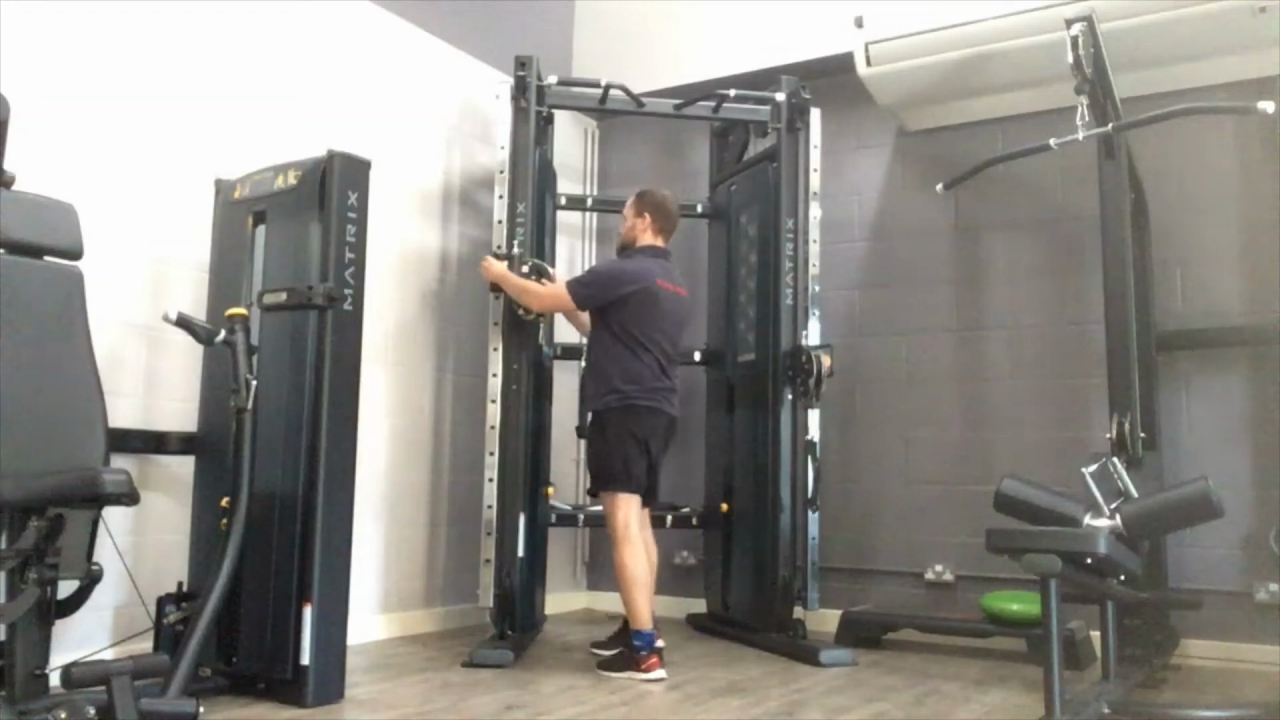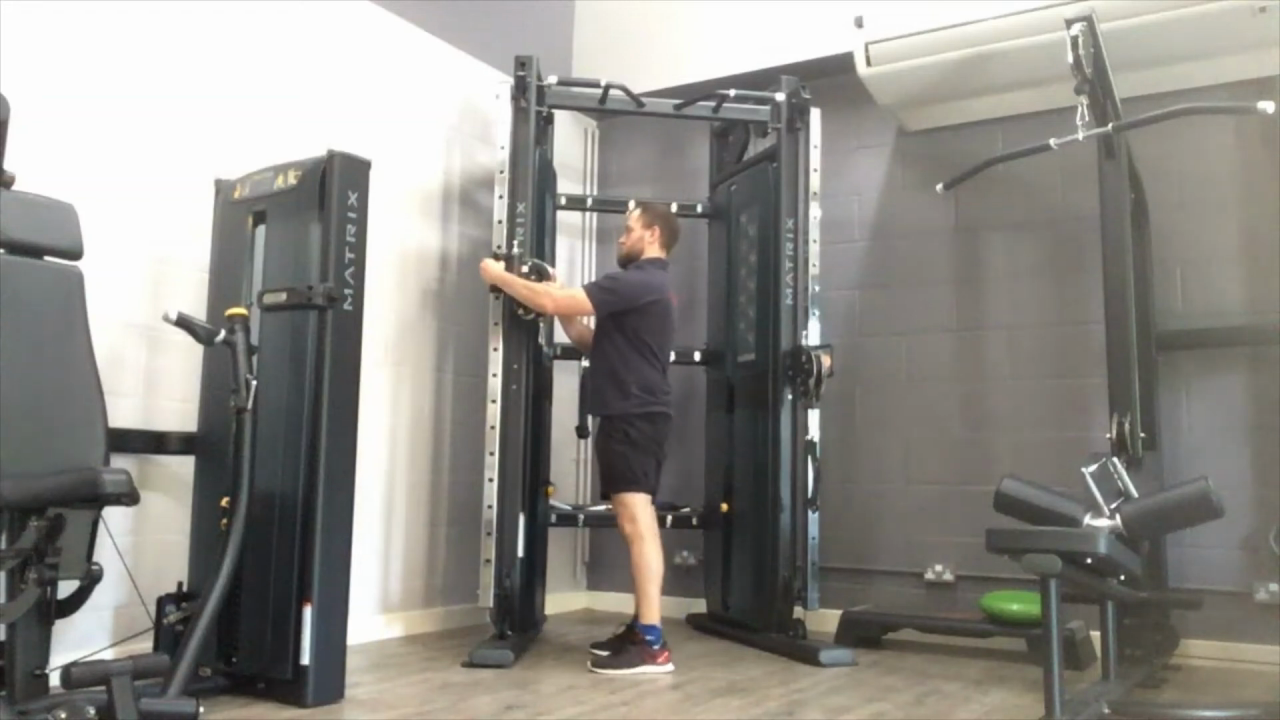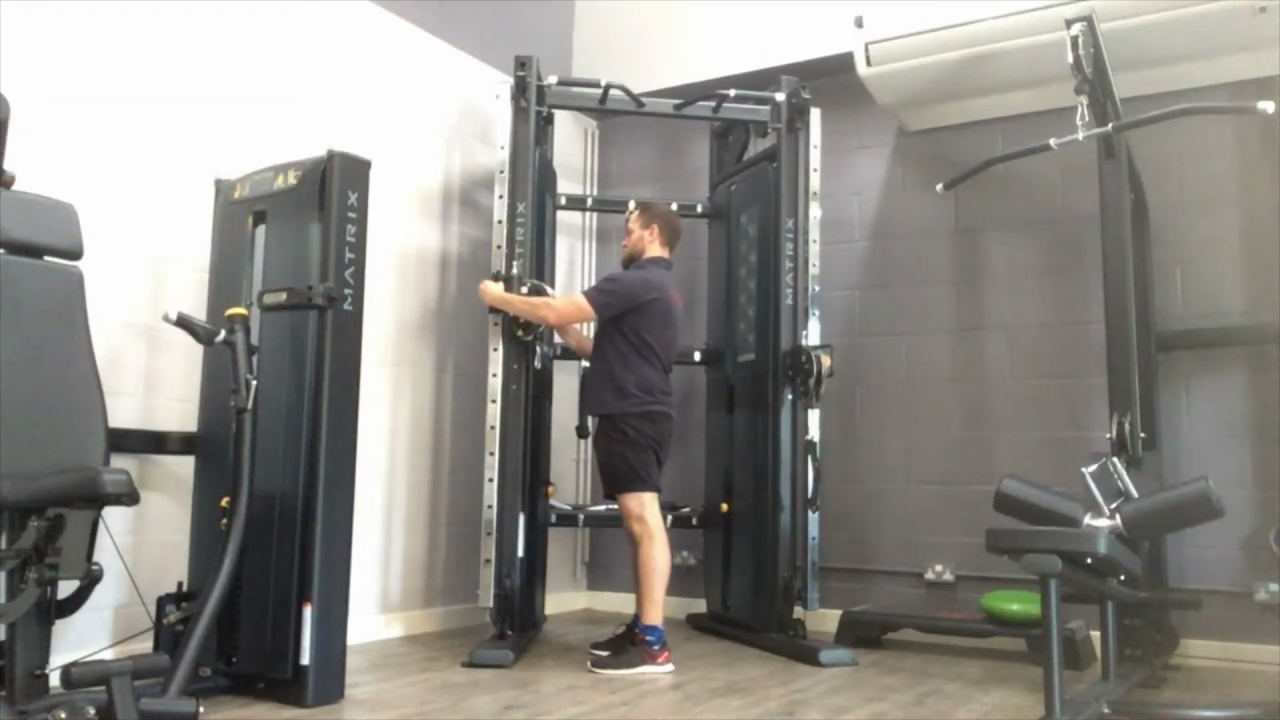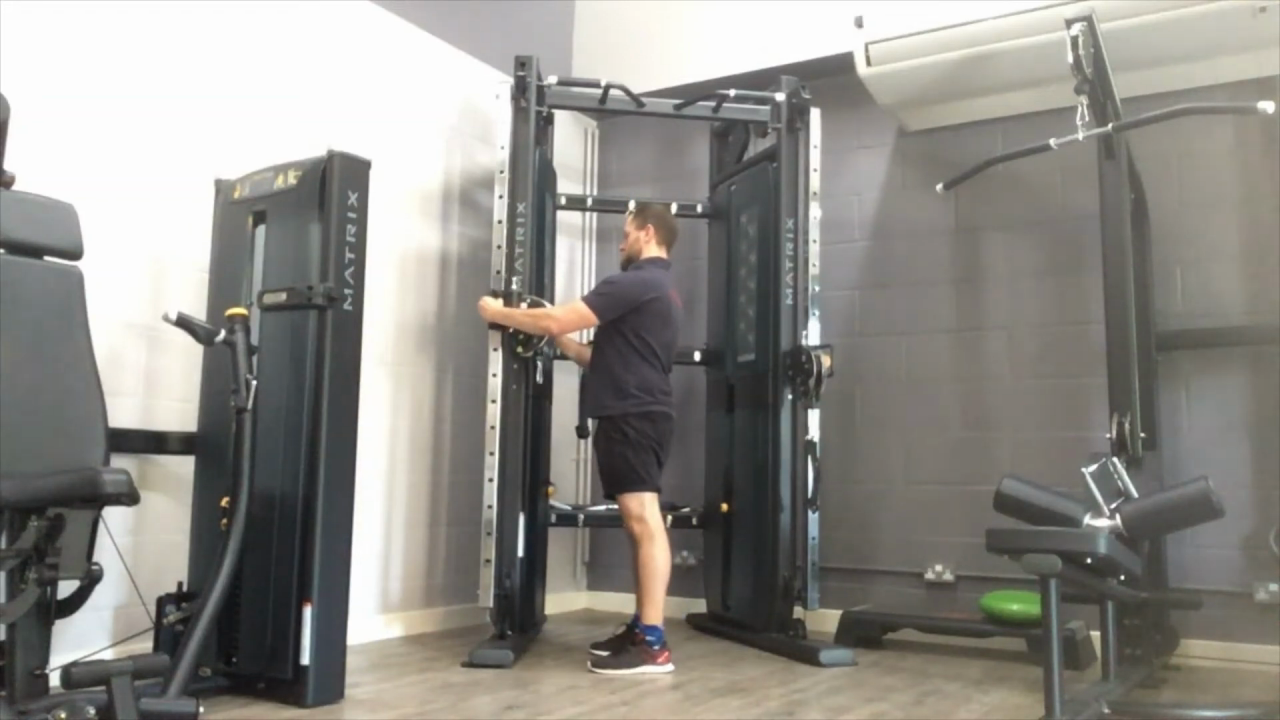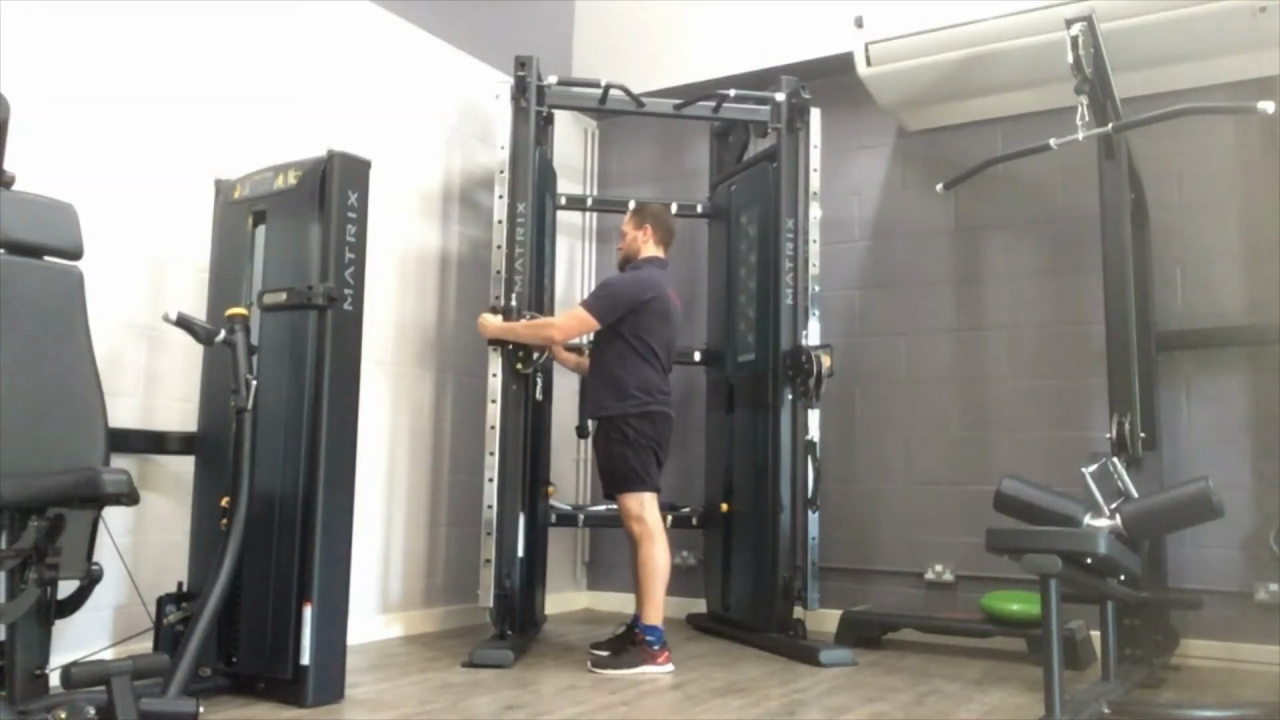
dt=0.7s
person 1, frame 1
left shoulder: (623, 271)
right shoulder: (675, 286)
left elbow: (542, 301)
left wrist: (500, 275)
right wrist: (571, 303)
left hip: (624, 411)
right hip: (659, 412)
left knee: (624, 525)
right knee: (639, 522)
left ankle: (643, 650)
right ankle: (640, 628)
person 1, frame 2
left shoulder: (638, 282)
right shoulder: (647, 286)
left elbow: (554, 303)
right elbow: (595, 342)
left wrist: (499, 276)
right wrist: (561, 301)
left hip: (634, 417)
right hip: (633, 416)
left knee: (636, 522)
right knee: (637, 522)
left ankle: (652, 644)
right ankle: (641, 628)
person 1, frame 3
left shoulder: (637, 281)
right shoulder: (655, 288)
left elbow: (555, 311)
right elbow: (606, 351)
left wrist: (499, 297)
right wrist: (561, 327)
left hip: (633, 416)
right hip: (635, 415)
left knee: (645, 522)
right knee: (640, 523)
left ankle: (653, 644)
right ankle: (641, 628)
person 1, frame 4
left shoulder: (635, 282)
right shoulder: (657, 289)
left elbow: (557, 319)
left wrist: (499, 312)
right wrist: (561, 343)
left hip: (633, 417)
right hip: (635, 415)
left knee: (646, 522)
right knee: (641, 524)
left ankle: (653, 644)
right ankle: (642, 628)
person 1, frame 5
left shoulder: (632, 284)
right shoulder: (655, 290)
left elbow: (559, 327)
left wrist: (500, 329)
right wrist: (562, 357)
left hip: (632, 417)
right hip: (636, 415)
left knee: (644, 522)
right knee: (639, 523)
left ankle: (653, 644)
right ankle: (641, 629)
